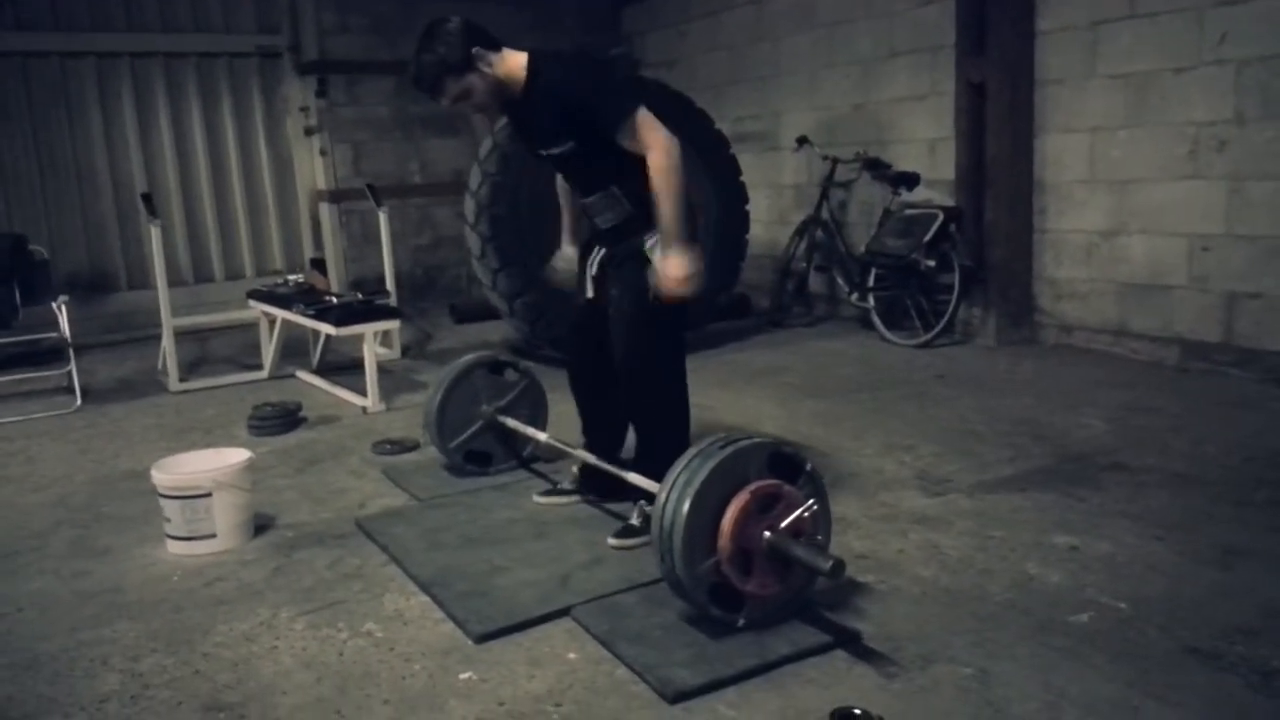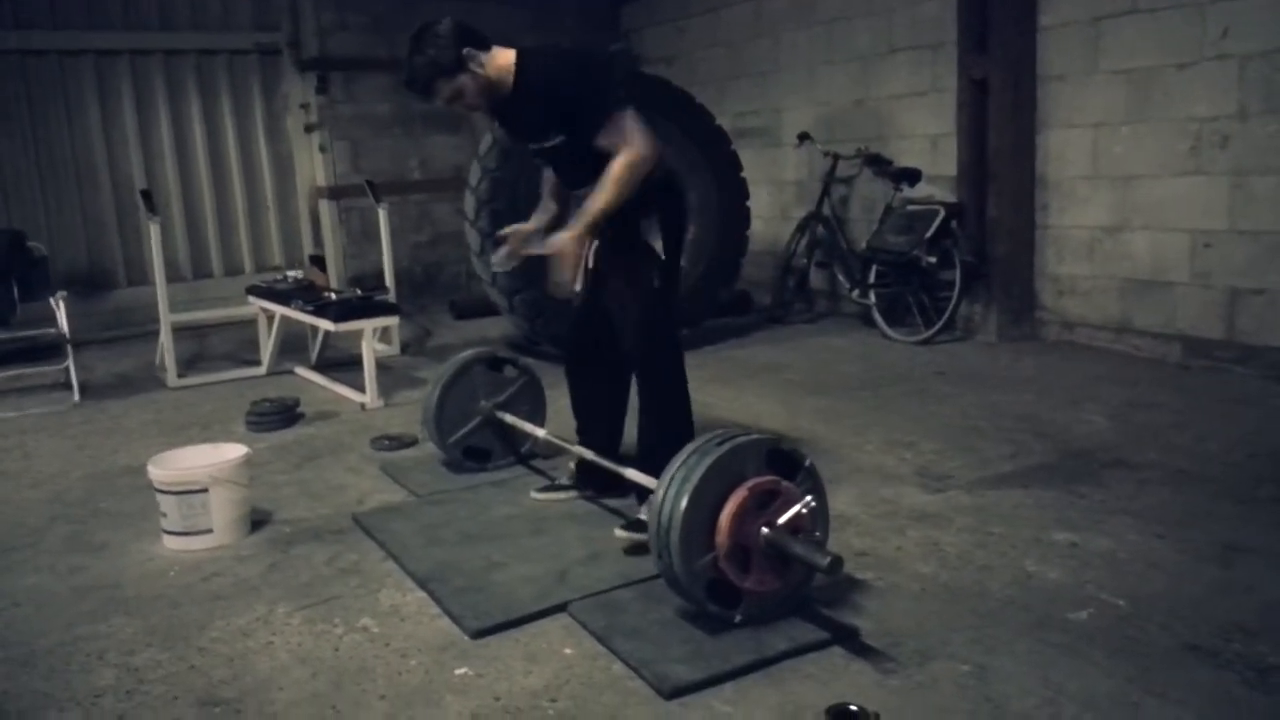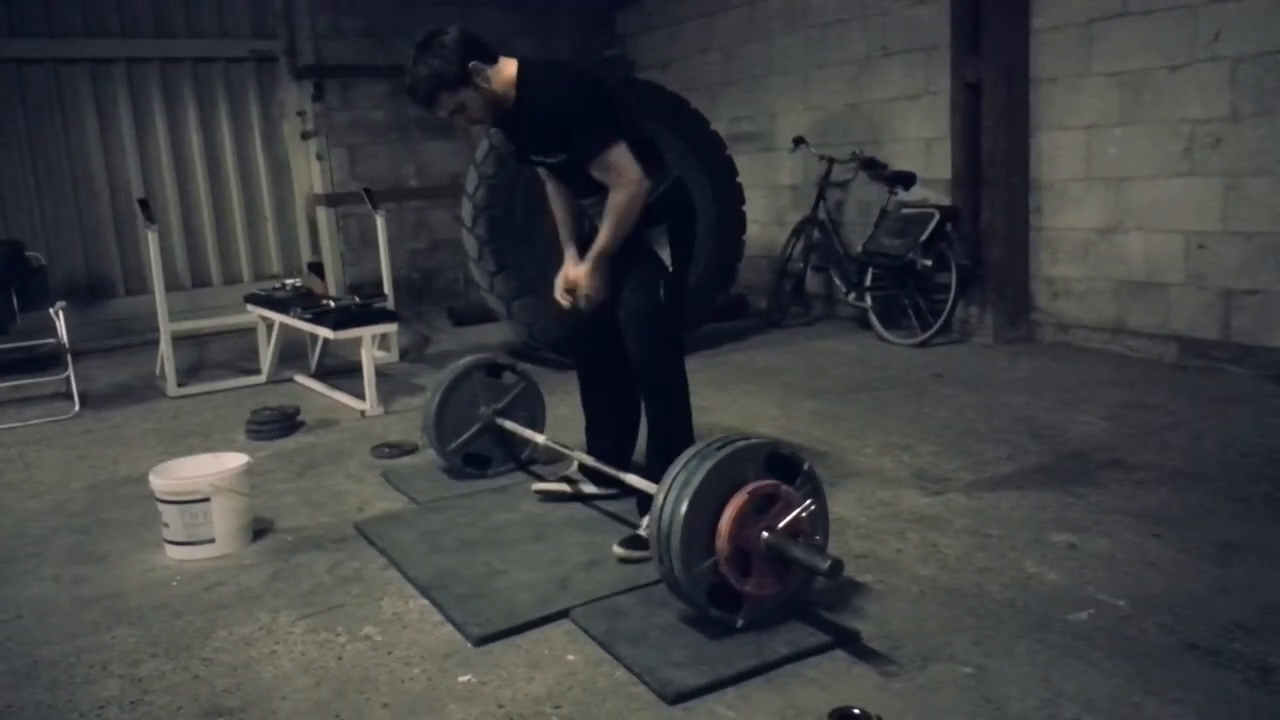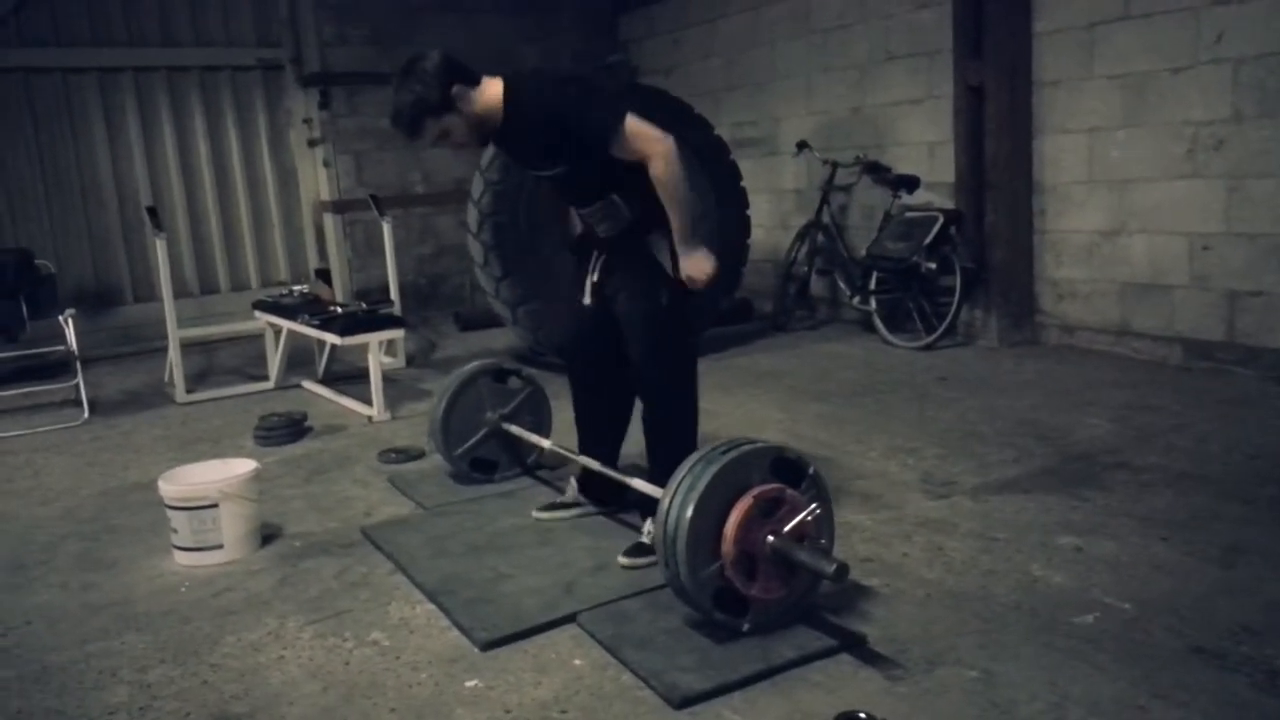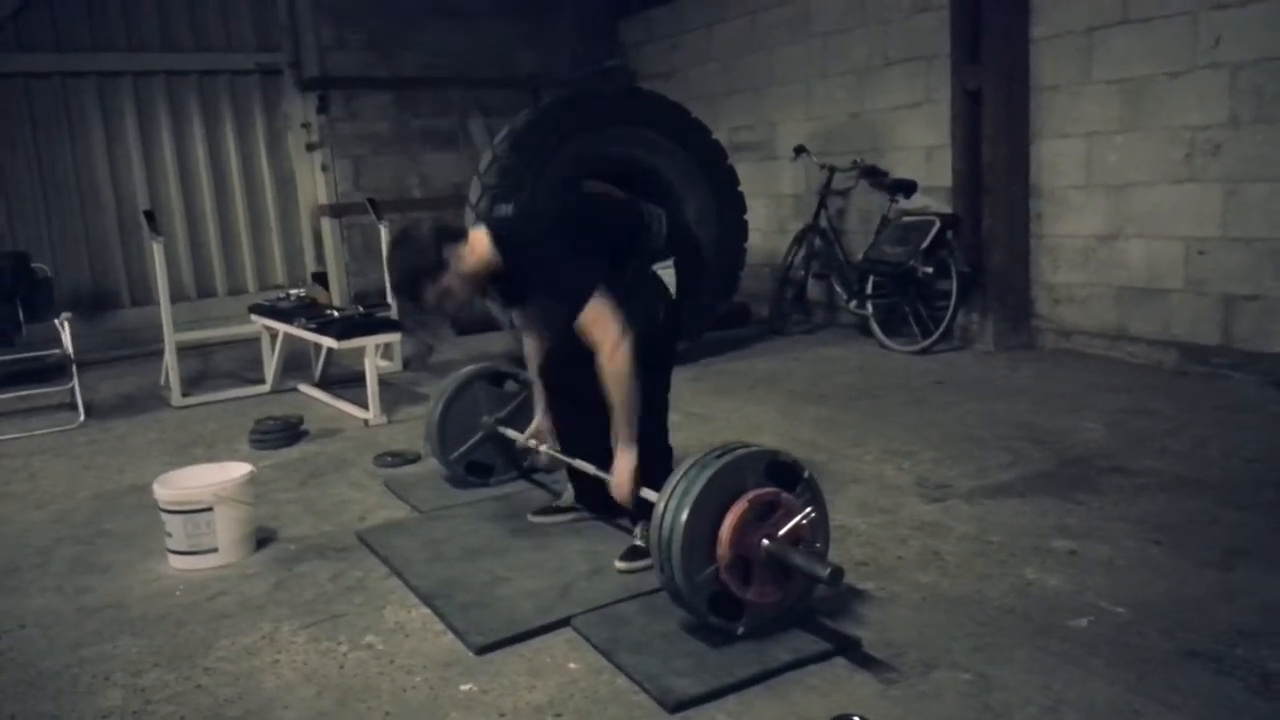
dt=0.3s
person 1, frame 1
left shoulder: (567, 79)
right shoulder: (519, 103)
left elbow: (660, 147)
left wrist: (676, 246)
right wrist: (569, 240)
left hip: (647, 230)
right hip: (607, 229)
left knee: (642, 360)
right knee: (585, 356)
left ankle: (659, 496)
right ankle: (599, 473)
person 1, frame 2
left shoulder: (558, 75)
right shoulder: (506, 103)
left elbow: (638, 149)
left wrist: (579, 231)
right wrist: (537, 224)
left hip: (644, 215)
right hip: (599, 221)
left knee: (647, 347)
right knee: (586, 346)
right ankle: (597, 470)
person 1, frame 3
left shoulder: (560, 93)
right shoulder: (511, 112)
left elbow: (631, 185)
left wrist: (593, 265)
right wrist: (571, 257)
left hip: (655, 221)
right hip: (608, 227)
left knee: (651, 359)
right knee: (595, 348)
right ankle: (603, 469)
person 1, frame 4
left shoulder: (547, 100)
right shoulder: (503, 123)
left elbow: (659, 148)
left wrist: (689, 246)
right wrist: (585, 253)
left hip: (650, 234)
right hip: (606, 242)
left knee: (656, 368)
right knee: (586, 355)
right ankle: (598, 487)
person 1, frame 5
left shoulder: (537, 250)
right shoulder: (497, 259)
left elbow: (615, 347)
right elbow: (535, 331)
left wrist: (626, 451)
right wrist: (542, 409)
left hip: (653, 261)
right knee: (564, 372)
right ankle: (591, 493)
